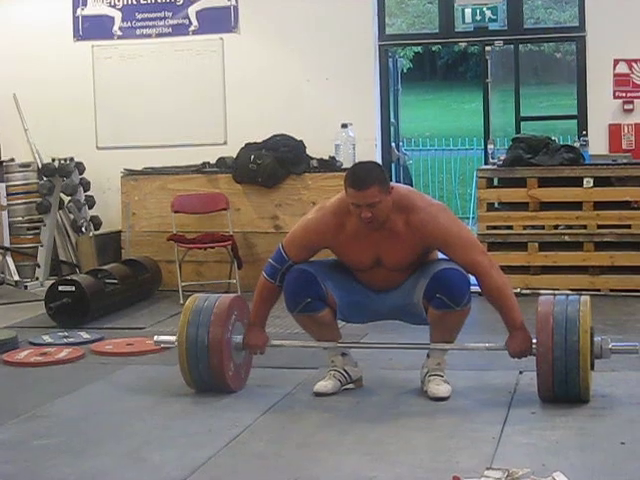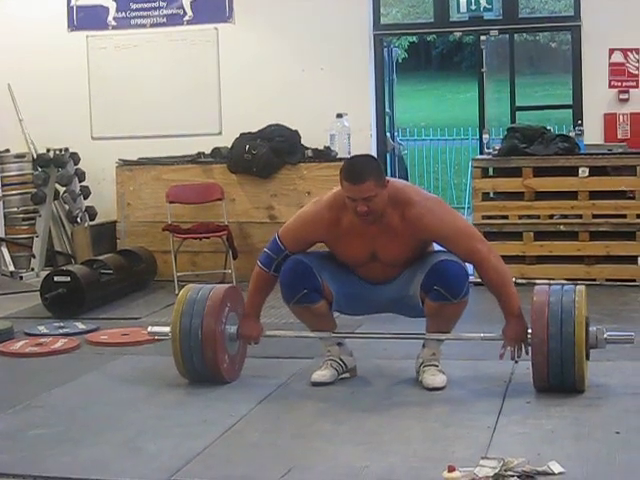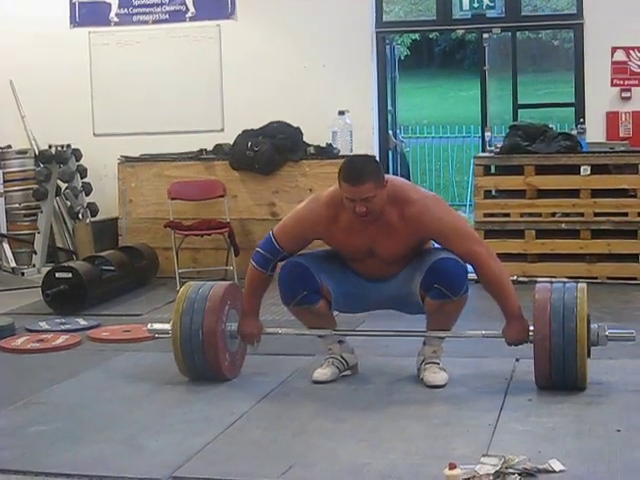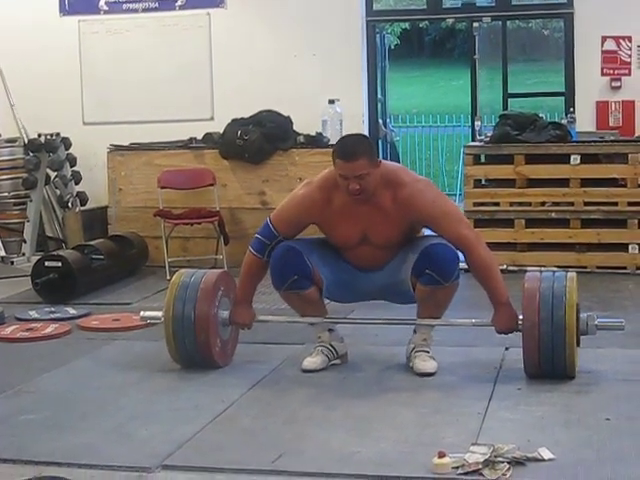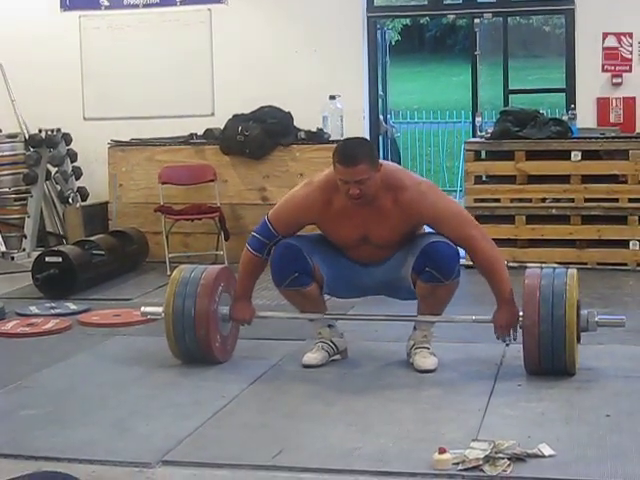
dt=1s
person 1, frame 1
left shoulder: (424, 214)
right shoulder: (326, 219)
left elbow: (484, 267)
right elbow: (277, 266)
left wrist: (517, 330)
right wrist: (256, 326)
left hip: (414, 292)
right hip: (359, 292)
left knee: (453, 281)
right knee: (298, 284)
left ankle: (435, 366)
right ankle: (342, 364)
person 1, frame 2
left shoulder: (420, 209)
right shoulder: (322, 214)
left elbow: (484, 255)
right elbow: (272, 256)
left wrist: (514, 319)
right wrist: (250, 317)
left hip: (411, 285)
right hip: (354, 286)
left knee: (451, 273)
right knee: (294, 274)
left ankle: (430, 356)
right ankle: (338, 354)
person 1, frame 3
left shoulder: (418, 207)
right shoulder: (319, 210)
left elbow: (481, 256)
right elbow: (266, 253)
left wrist: (514, 318)
right wrist: (249, 314)
left hip: (410, 280)
right hip: (352, 281)
left knee: (450, 271)
right knee: (292, 276)
left ankle: (431, 353)
right ankle: (339, 352)
person 1, frame 4
left shoulder: (412, 191)
right shoulder: (314, 195)
left elbow: (471, 243)
right elbow: (264, 242)
left wrist: (502, 306)
right wrist: (242, 303)
left hip: (401, 273)
right hip: (343, 273)
left knee: (442, 257)
right knee: (285, 261)
left ankle: (421, 343)
right ankle: (328, 341)
person 1, frame 5
left shoulder: (413, 193)
right shoulder: (313, 196)
left elbow: (476, 239)
right elbow: (261, 238)
left wrist: (505, 303)
right wrist: (242, 299)
left hip: (402, 267)
right hip: (344, 268)
left knee: (443, 254)
right knee: (285, 257)
left ankle: (421, 339)
right ankle: (328, 337)
